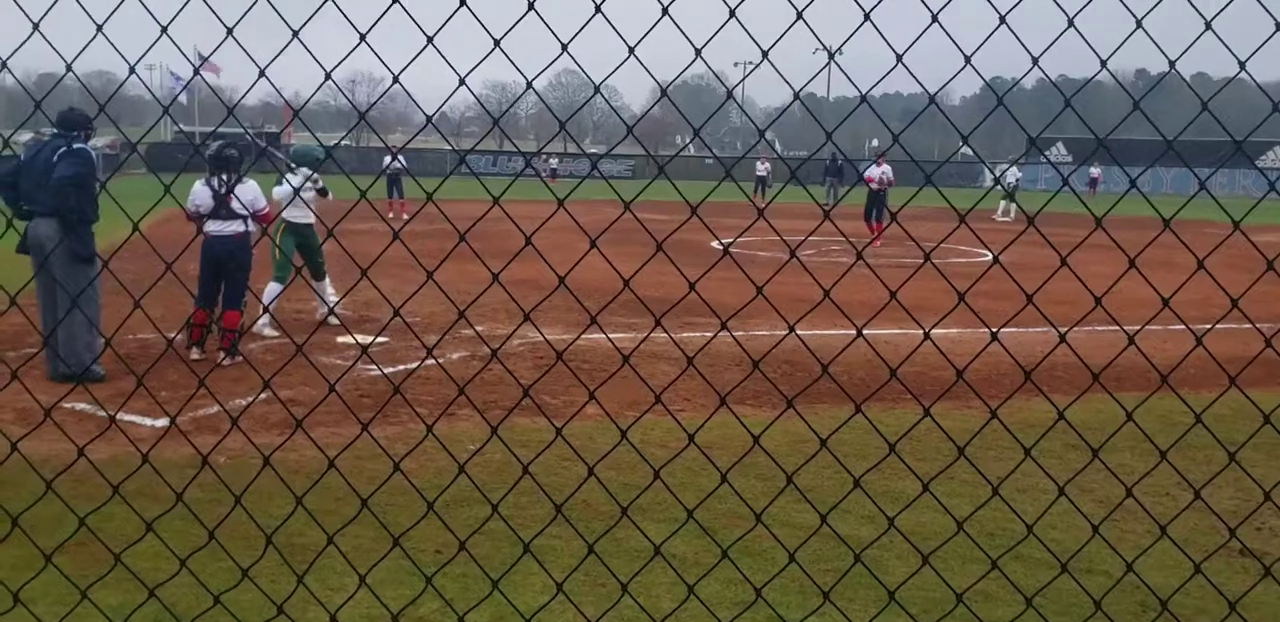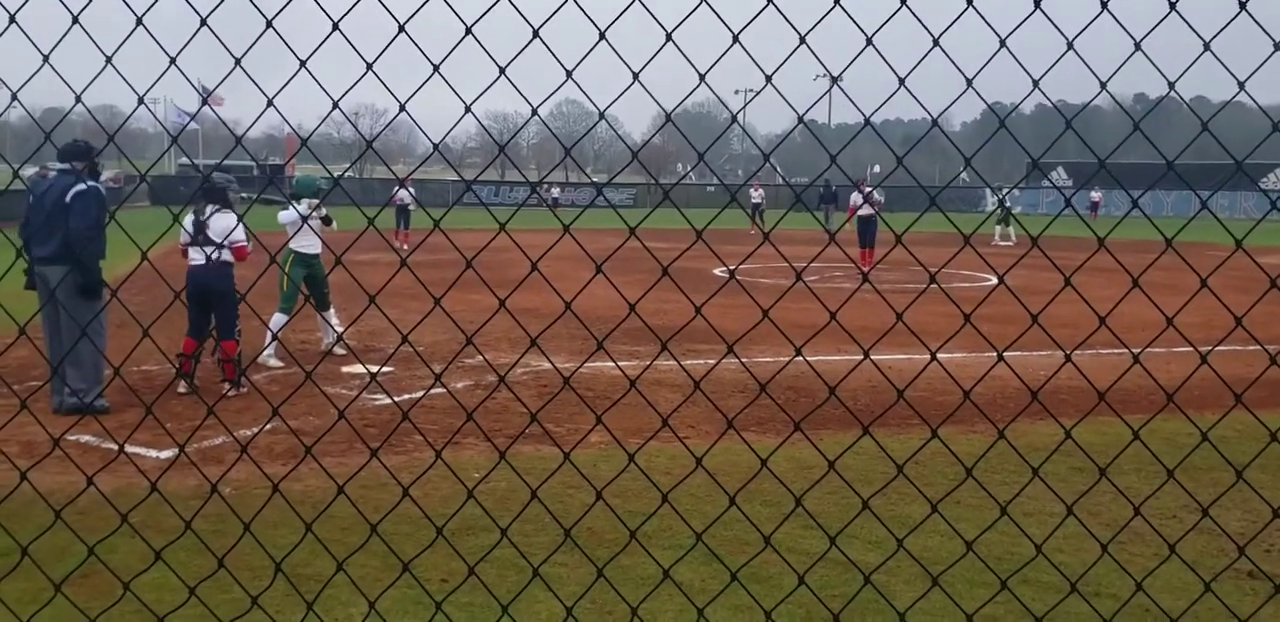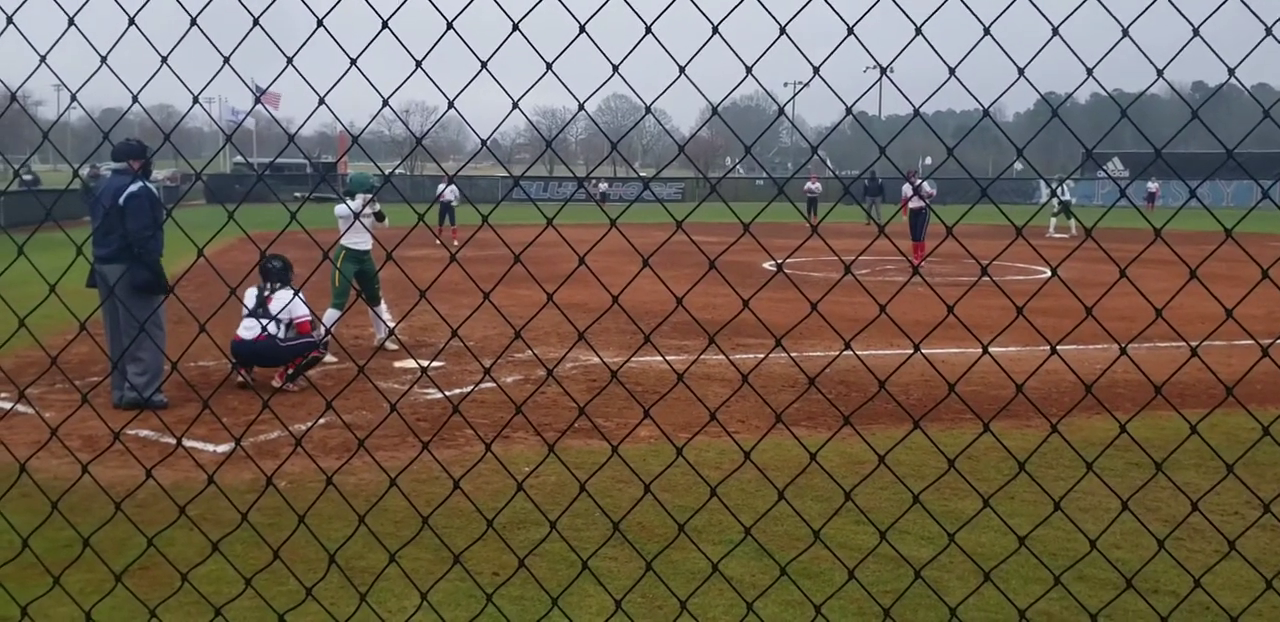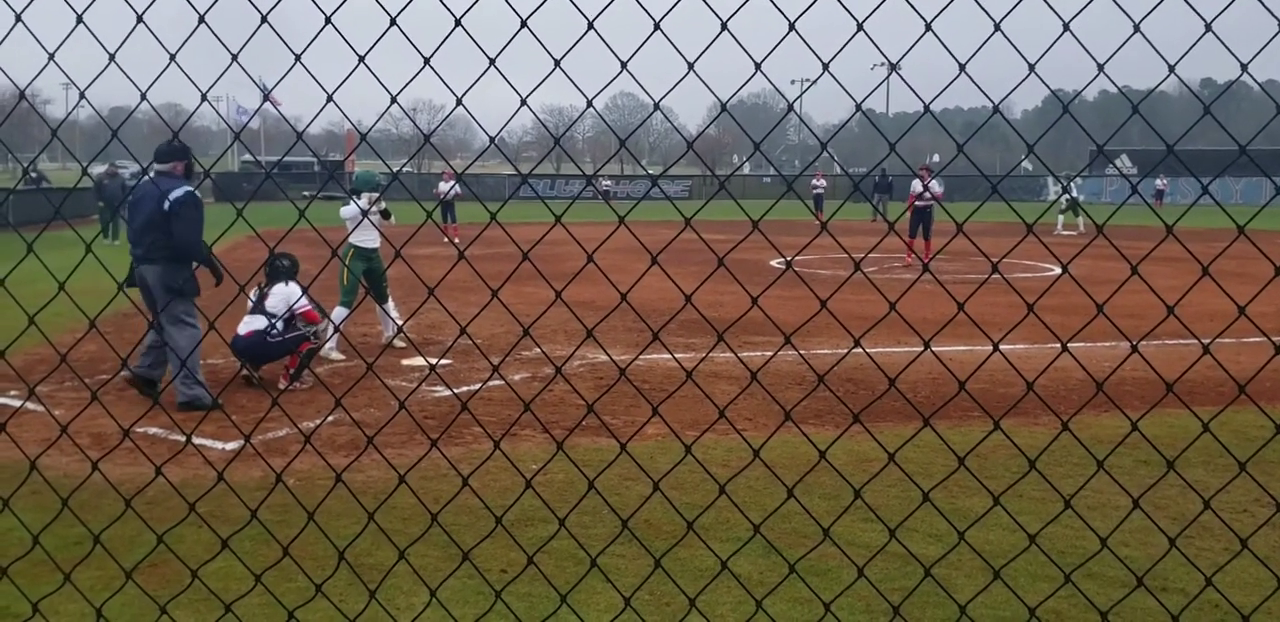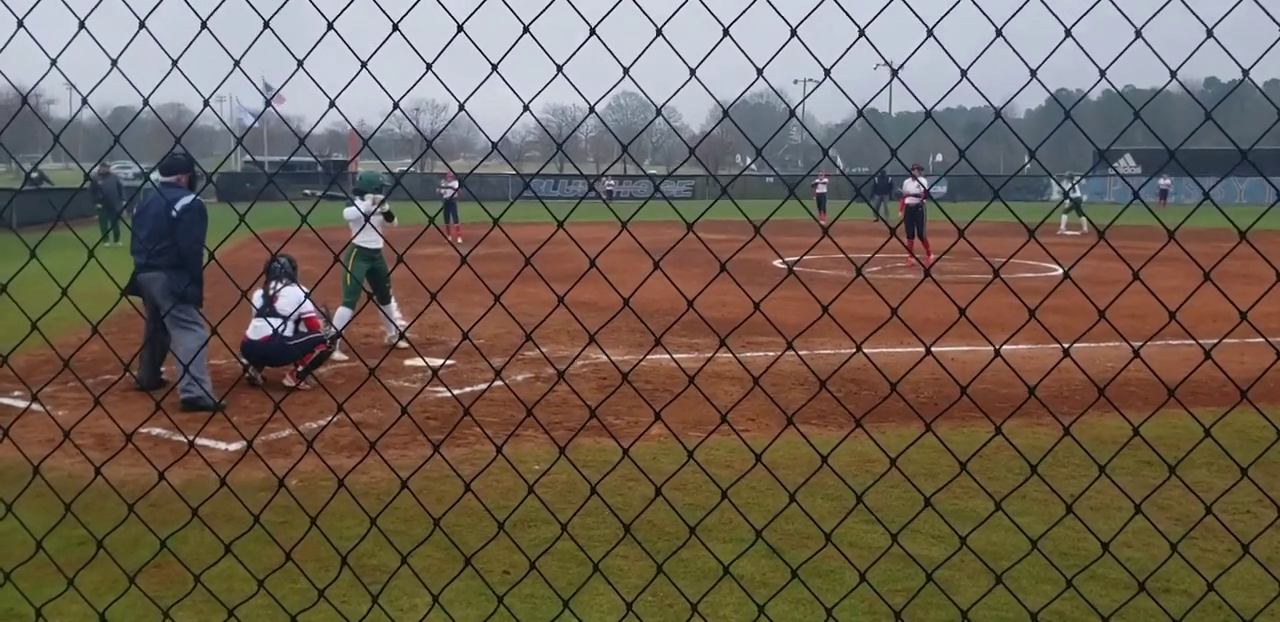
dt=1s
person 1, frame 1
left shoulder: (34, 151)
right shoulder: (78, 152)
right elbow: (62, 184)
right wrist: (73, 219)
left hip: (37, 230)
right hip: (64, 232)
left knee: (49, 300)
right knee: (81, 298)
left ankle: (56, 363)
right ankle: (79, 364)
person 1, frame 2
left shoulder: (42, 188)
right shoulder: (86, 189)
left elbow: (26, 229)
right elbow: (82, 235)
left wrist: (35, 259)
right wrist: (92, 273)
left hip: (43, 268)
right hip: (71, 270)
left knee: (56, 335)
right knee: (86, 333)
left ankle: (61, 396)
right ankle: (83, 397)
person 1, frame 3
left shoulder: (103, 188)
right shoulder: (138, 189)
left elbow: (101, 230)
right elbow: (143, 238)
left wrist: (105, 262)
right wrist: (158, 273)
left hip: (105, 267)
right hip: (131, 269)
left knee: (118, 333)
right knee: (147, 331)
left ankle: (121, 391)
right ankle: (141, 392)
person 1, frame 4
left shoulder: (141, 188)
right shoulder: (182, 194)
left elbow: (133, 230)
right elbow: (188, 241)
right wrist: (212, 264)
left hip: (143, 266)
right hip: (168, 269)
left knee: (163, 323)
right knee: (184, 329)
left ankle: (145, 372)
right ankle: (192, 394)
person 1, frame 5
left shoulder: (146, 201)
right shoulder: (189, 202)
left elbow: (135, 244)
right elbow: (191, 249)
left wrist: (148, 263)
right wrist: (196, 283)
left hip: (145, 274)
right hip: (172, 277)
left knee: (155, 327)
right knee: (192, 333)
left ankle: (149, 377)
right ankle: (195, 393)
person 2, frame 1
left shoulder: (313, 179)
right shoulder: (287, 179)
left elbow: (327, 197)
right elbow: (276, 195)
left wrist: (316, 182)
right wrist: (300, 179)
left hip: (308, 230)
right hip: (287, 229)
left knee: (320, 272)
right knee: (281, 276)
left ankle: (325, 311)
right ankle: (262, 323)
person 2, frame 2
left shoulder: (315, 209)
right shoulder: (293, 208)
left elbow: (332, 226)
right elbow: (282, 219)
left wrist: (321, 211)
right wrist: (305, 207)
left hip: (315, 260)
right hip: (295, 260)
left knee: (324, 302)
right knee: (286, 306)
left ankle: (330, 342)
right ankle: (267, 353)
person 2, frame 3
left shoulder: (368, 207)
right shoulder: (346, 205)
left elbow: (384, 223)
right elbow: (338, 212)
left wrist: (375, 207)
right wrist: (359, 202)
left hip: (366, 256)
right hip: (346, 256)
left knee: (375, 298)
right knee: (338, 302)
left ankle: (382, 337)
person 2, frame 4
left shoulder: (374, 205)
right shoulder: (352, 204)
left elbow: (390, 221)
right elbow: (344, 214)
left wrist: (381, 205)
right wrist: (365, 201)
left hip: (373, 254)
right hip: (354, 254)
left knee: (383, 296)
right knee: (347, 300)
left ankle: (390, 335)
right ankle: (328, 346)
person 2, frame 5
left shoulder: (377, 206)
right shoulder: (356, 205)
left elbow: (392, 222)
right elbow: (348, 215)
left wrist: (384, 207)
right wrist: (370, 203)
left hip: (377, 255)
right hip: (358, 254)
left knee: (385, 296)
right knee: (350, 300)
left ankle: (393, 335)
right ankle: (332, 346)
person 3, frame 1
left shoulder: (200, 187)
right shoulder: (249, 186)
left elbow: (191, 215)
right elbow: (264, 217)
left hip: (211, 244)
right hip: (239, 245)
left knee: (205, 296)
right knee: (234, 298)
left ankle: (195, 346)
right ankle: (227, 351)
person 3, frame 2
left shoulder: (191, 217)
right shoulder: (230, 217)
left elbow: (184, 249)
right elbow: (240, 255)
right wrist: (246, 247)
left hip: (194, 275)
right hip: (219, 275)
left knee: (196, 328)
right knee: (228, 329)
left ankle: (185, 380)
right ankle: (232, 382)
person 3, frame 3
left shoulder: (250, 291)
right shoulder: (292, 294)
right elbow: (305, 330)
left hip: (238, 349)
right hip: (267, 351)
right knee: (320, 341)
left ankle: (243, 371)
right ankle: (285, 378)
person 3, frame 4
left shoulder: (257, 290)
right shoulder: (291, 287)
right elbow: (312, 319)
left hip: (238, 345)
right hip: (258, 345)
right knee: (312, 333)
left ankle: (251, 367)
right ankle: (290, 378)
person 3, frame 5
left shoulder: (259, 293)
right shoulder: (299, 291)
right elbow: (314, 325)
right wrist: (323, 325)
left hip: (249, 348)
right hip: (276, 349)
right knee: (328, 338)
left ankle: (255, 368)
right ankle: (296, 376)
